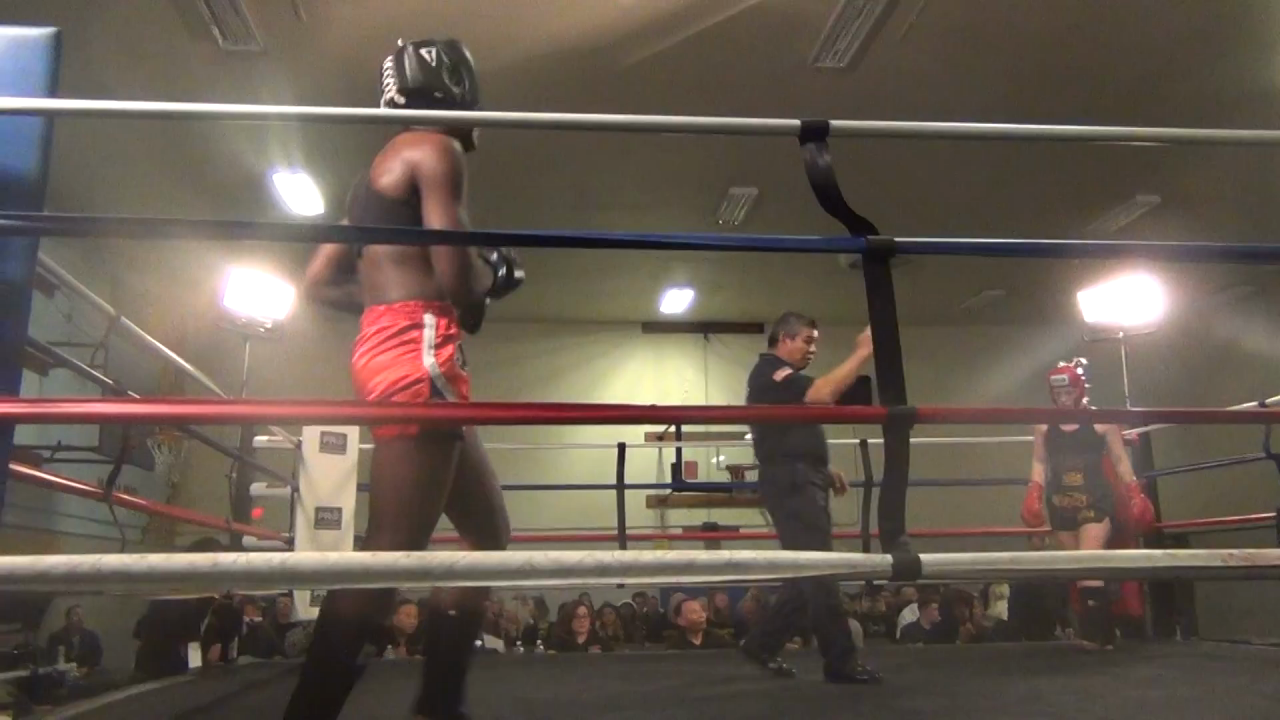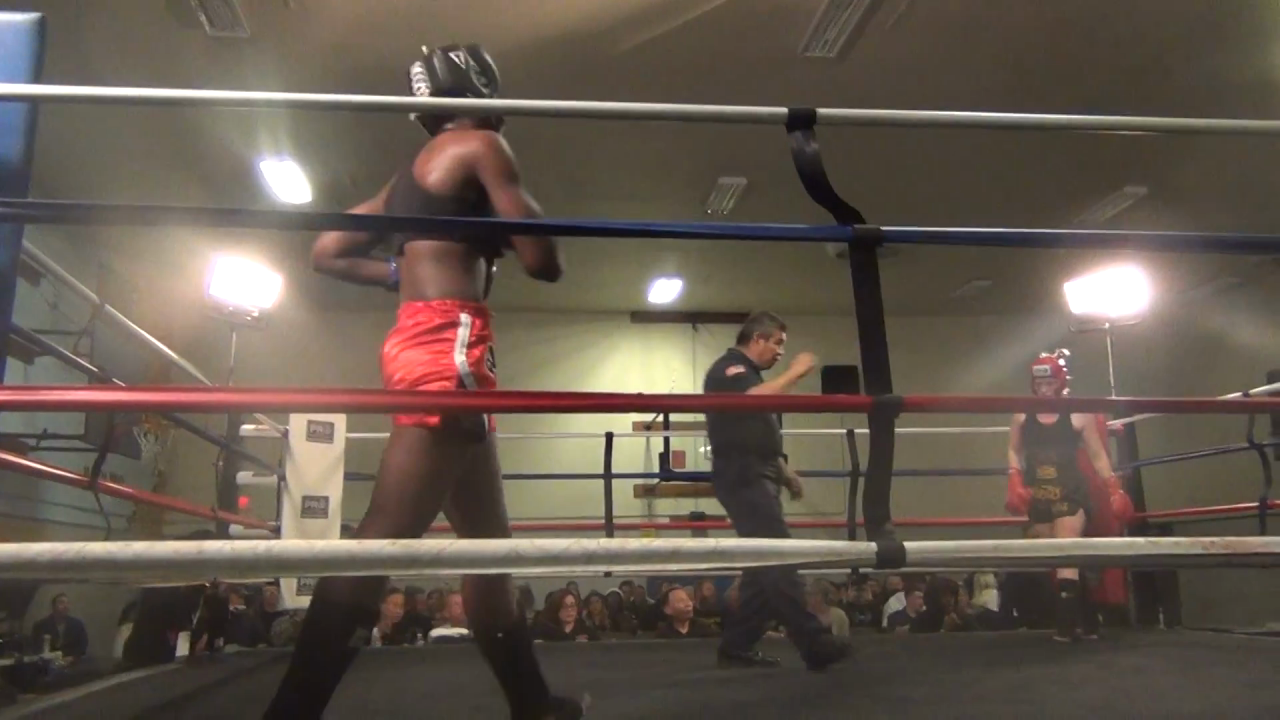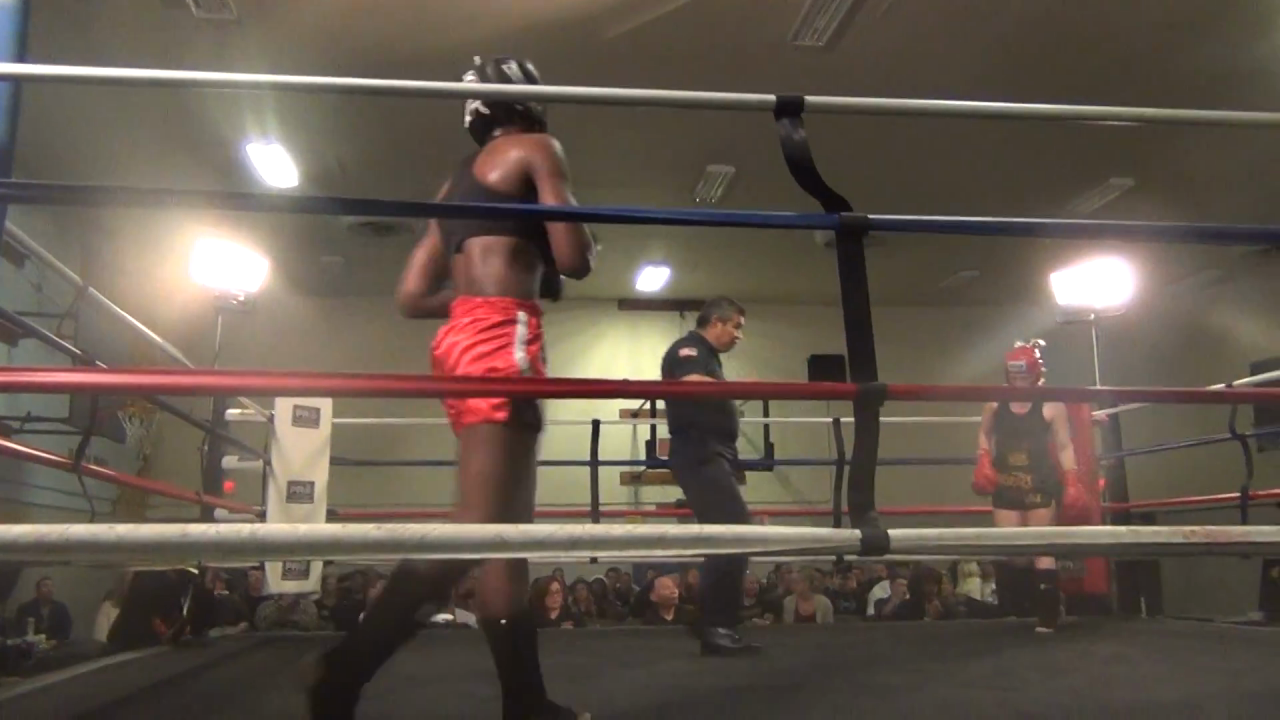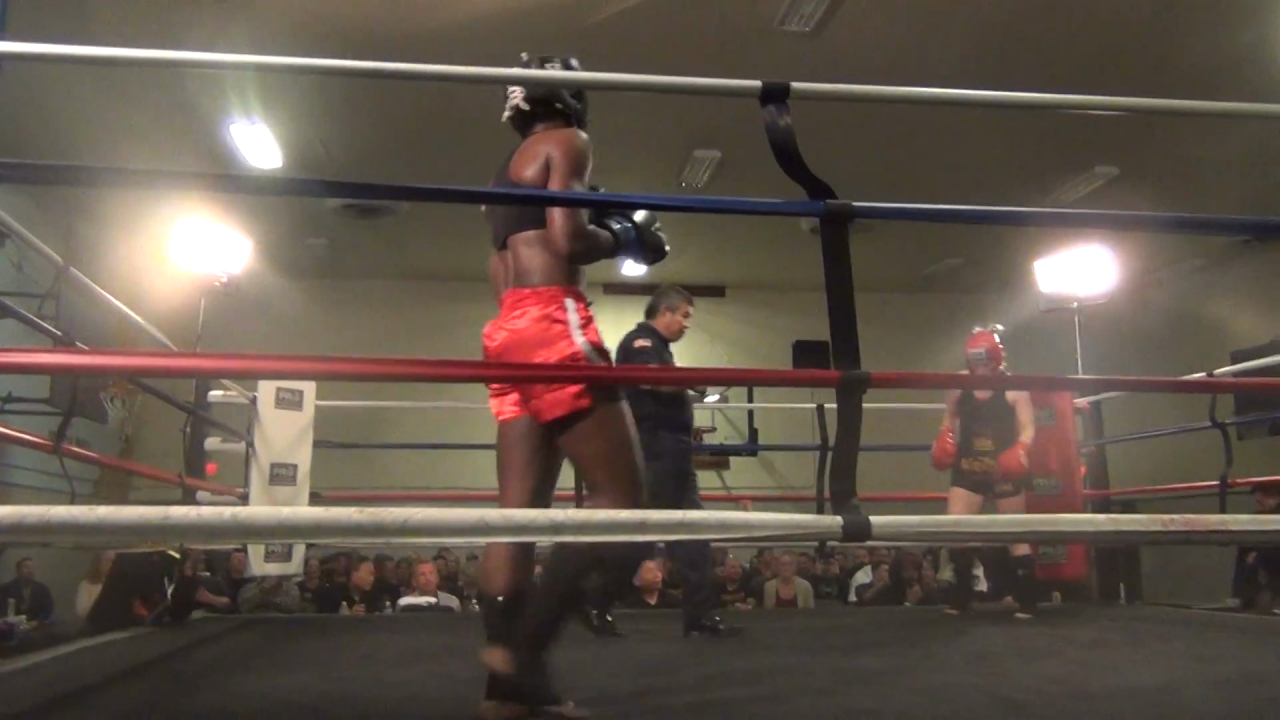
dt=0.2s
person 1, frame 1
left shoulder: (383, 168)
right shoulder: (436, 148)
left elbow: (321, 282)
right elbow: (454, 274)
right wrist: (491, 275)
left hip: (388, 346)
right hip: (415, 350)
left knee: (489, 534)
right knee: (392, 550)
person 1, frame 2
left shoulder: (409, 172)
right shoulder: (483, 148)
left elbow: (326, 252)
right elbow: (541, 261)
right wrist: (506, 242)
left hip: (419, 342)
right hip: (449, 348)
left knee: (487, 536)
right knee: (386, 537)
person 1, frame 3
left shoulder: (460, 182)
right shoulder: (537, 147)
left elbow: (410, 297)
right elbow: (575, 256)
right wrist: (568, 257)
left hip: (459, 340)
right hip: (497, 340)
left knee: (505, 525)
right knee: (480, 529)
person 1, frame 4
left shoulder: (506, 172)
right shoulder: (565, 143)
right elbow: (568, 242)
left wrist: (613, 241)
right wrist: (623, 237)
left hip: (505, 333)
right hip: (552, 326)
left knee: (519, 510)
right knee: (621, 502)
right ankle: (519, 639)
person 2, frame 1
left shoulder: (780, 378)
right shoulder: (770, 372)
right elbow: (822, 395)
left wrist: (825, 469)
right wrist: (861, 355)
left hip: (802, 484)
right hip: (791, 485)
left knee: (807, 572)
right knee: (816, 571)
left ankle: (762, 645)
right ankle: (841, 662)
person 2, frame 2
left shoulder: (748, 372)
right shoulder: (729, 368)
right elbow: (759, 398)
left wrist: (786, 473)
right wrist: (796, 371)
left hip: (755, 477)
right hip: (741, 477)
left knee: (765, 563)
left ankle: (736, 646)
right ankle: (816, 644)
person 2, frame 3
left shoulder: (707, 357)
right shoulder: (688, 350)
right elbow: (694, 387)
left hip: (715, 456)
right hip: (700, 455)
left ankle: (719, 626)
right ankle: (712, 621)
person 2, frame 4
left shoulder: (658, 347)
right shoulder: (641, 342)
right wrist: (688, 385)
left hip: (668, 450)
right hip: (652, 448)
left ankle: (700, 615)
right ankle: (598, 605)
person 3, frame 1
left shoulder: (1100, 421)
right shoulder: (1044, 425)
left elbow: (1119, 460)
right elbow: (1039, 462)
left wrist: (1135, 493)
right wrist: (1033, 494)
left hip: (1095, 501)
right hip: (1061, 504)
left ankle: (1091, 633)
right ankle: (1103, 633)
person 3, frame 2
left shoulder: (1079, 415)
right shoulder: (1022, 415)
left elbow: (1097, 454)
right elbow: (1014, 451)
left wrist: (1114, 487)
right wrist: (1015, 481)
left hip: (1070, 492)
right hip: (1038, 496)
left ankle: (1067, 626)
right ankle: (1087, 623)
person 3, frame 3
left shoulder: (1052, 405)
right shoulder: (996, 401)
left elbow: (1065, 446)
right elbow: (985, 434)
left wrist: (1073, 481)
right wrist: (984, 462)
left hip: (1040, 481)
right hip: (1005, 483)
left ankle: (1048, 616)
right ankle: (1048, 606)
person 3, frame 4
left shoulder: (1014, 388)
right shoulder: (960, 385)
left elbow: (1028, 429)
right elbow: (950, 417)
left wrist: (1020, 450)
right wrist: (944, 440)
left hip: (1005, 467)
right hip: (968, 466)
left ankle: (1027, 601)
right ankle: (961, 597)
